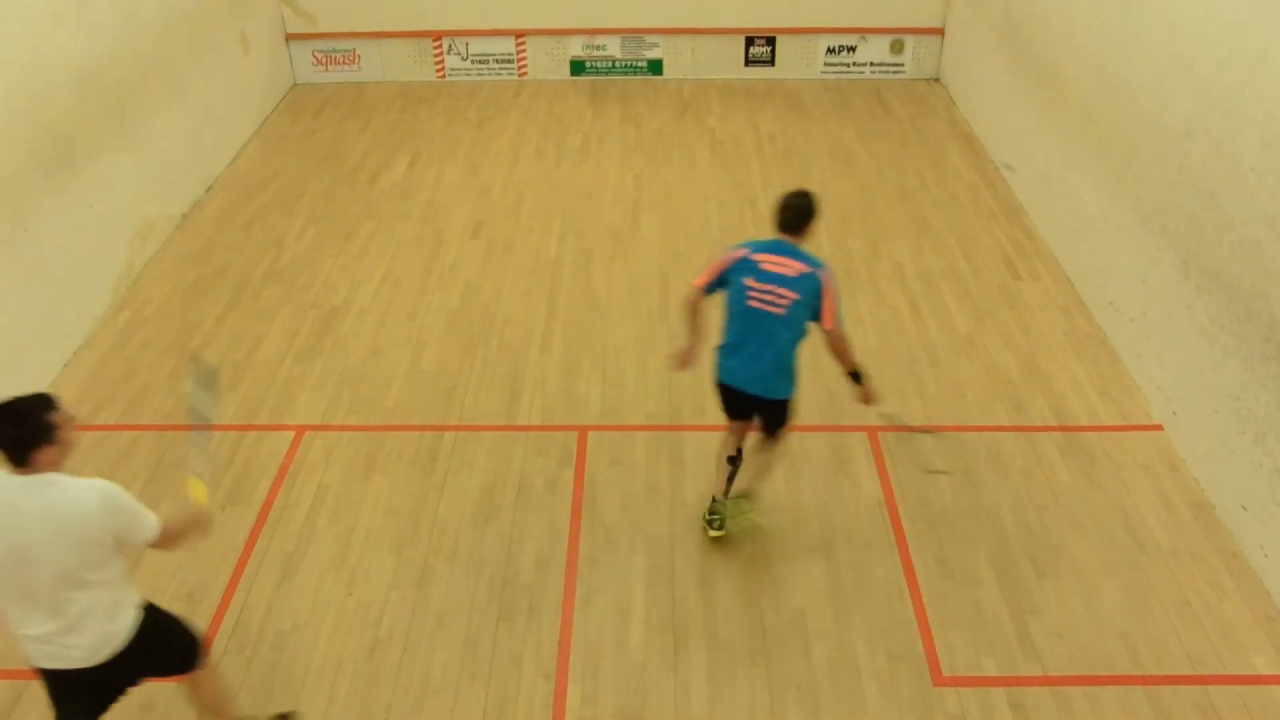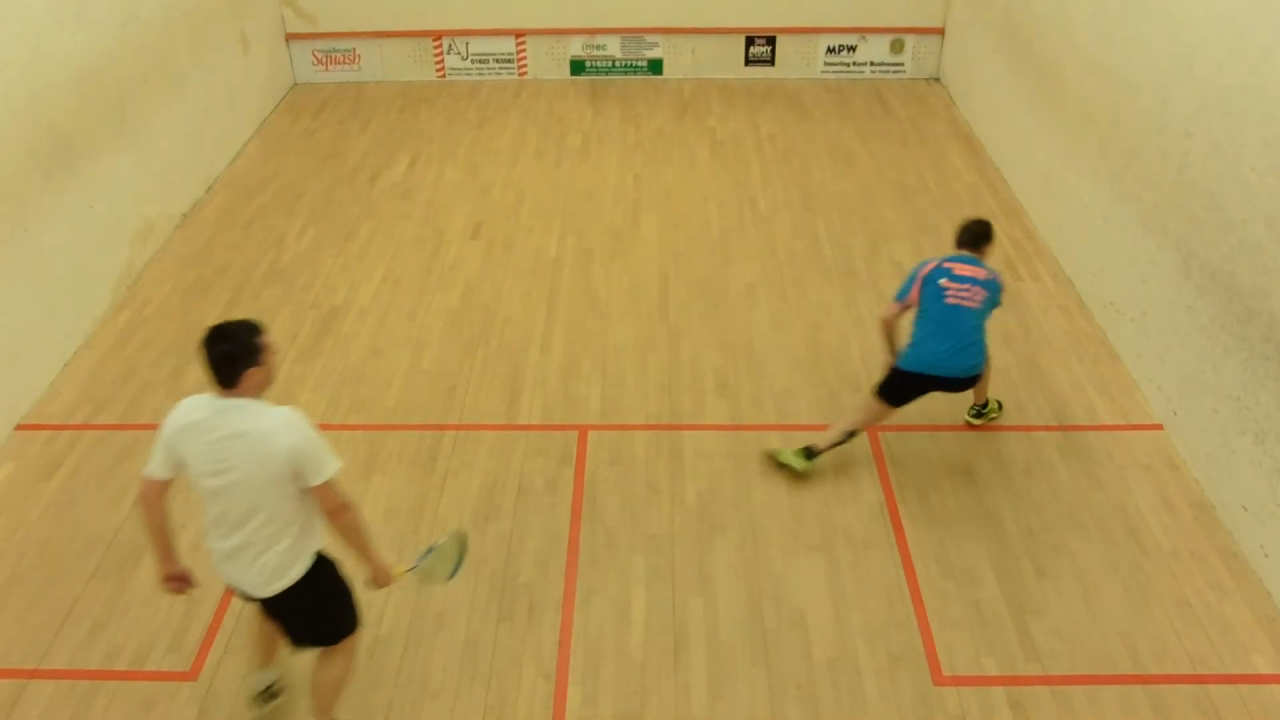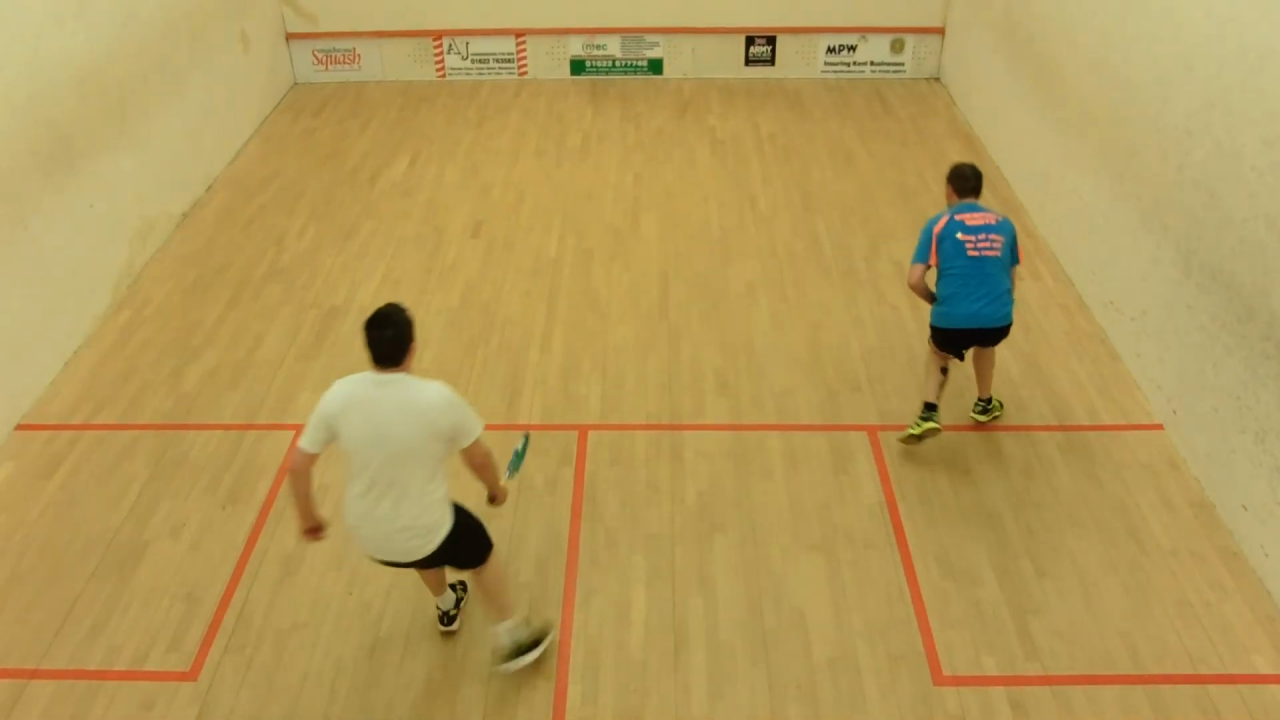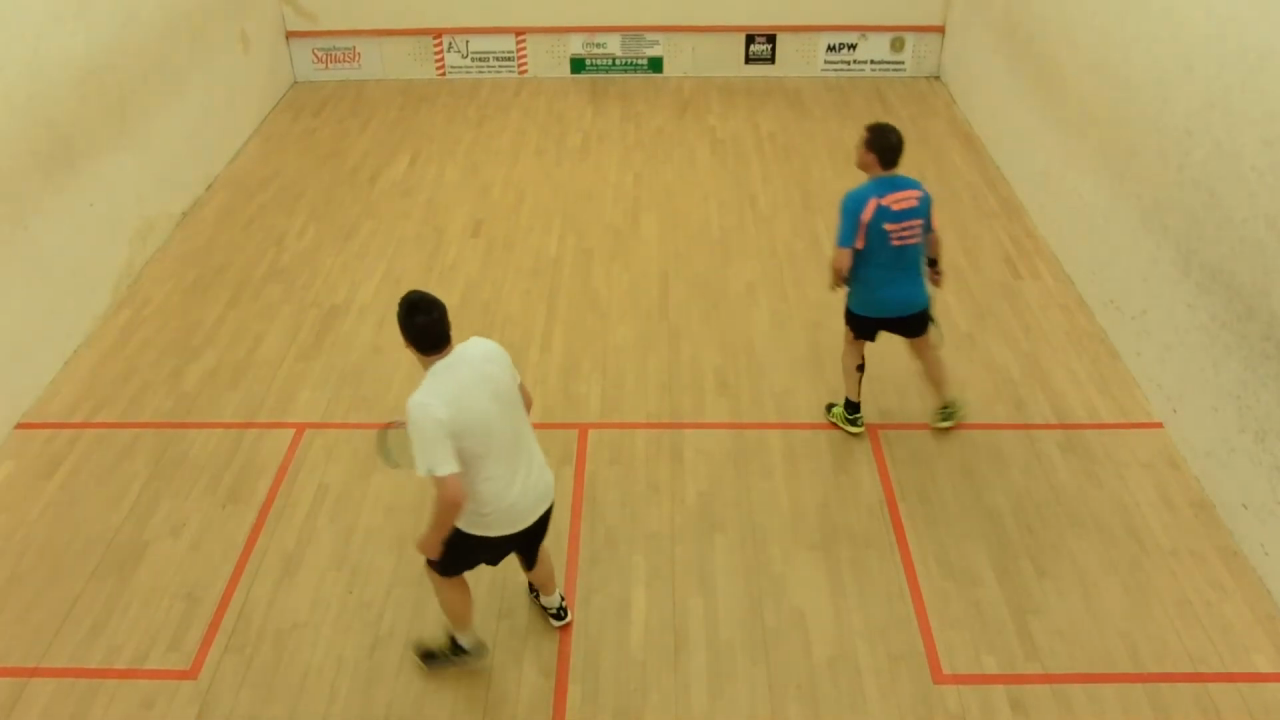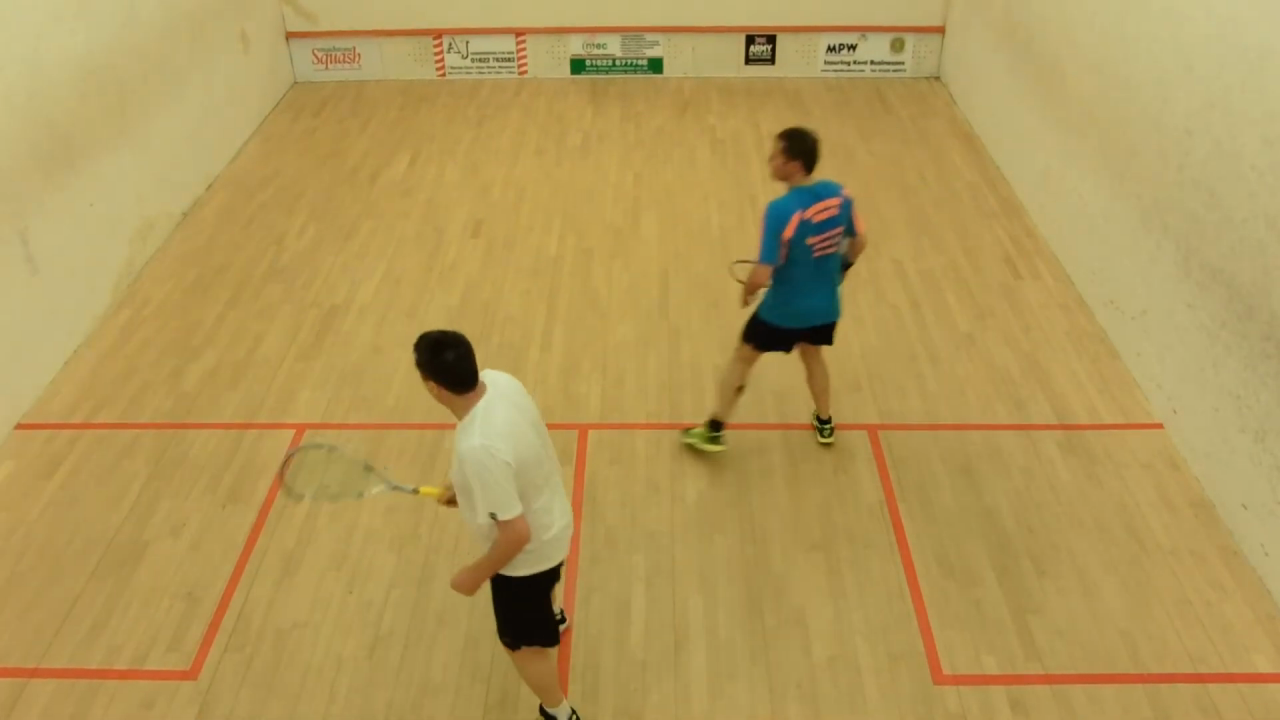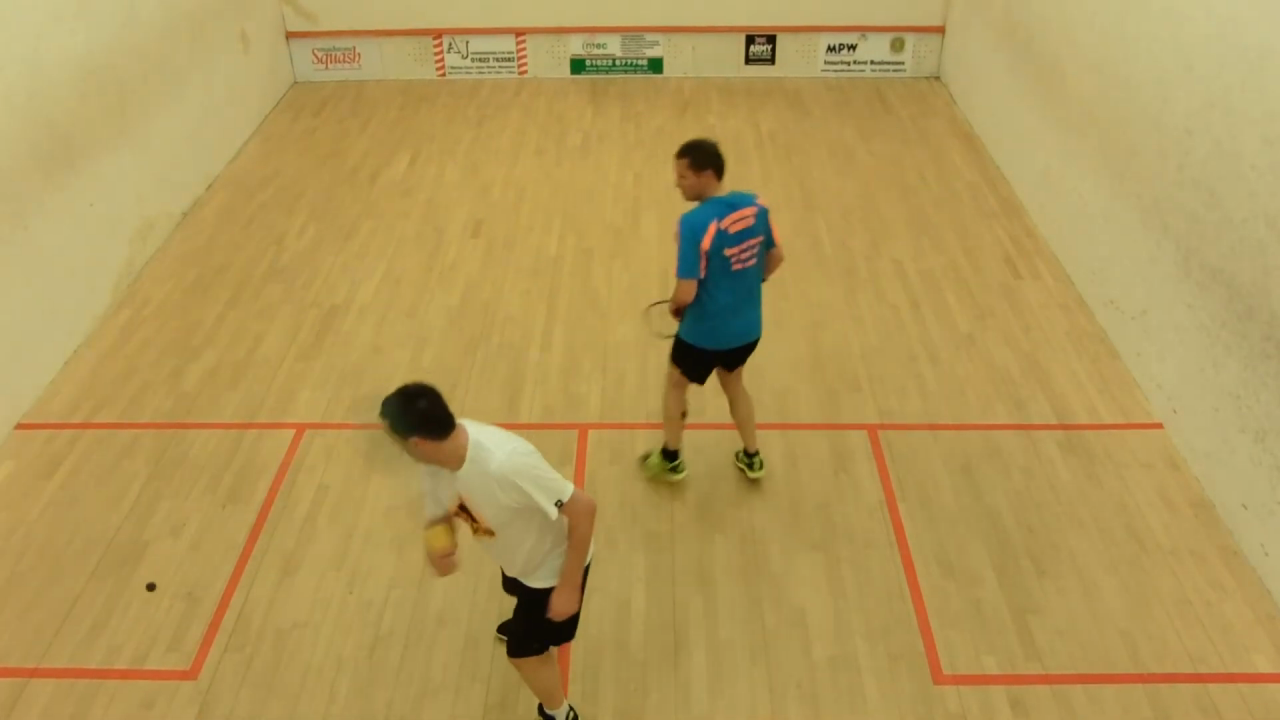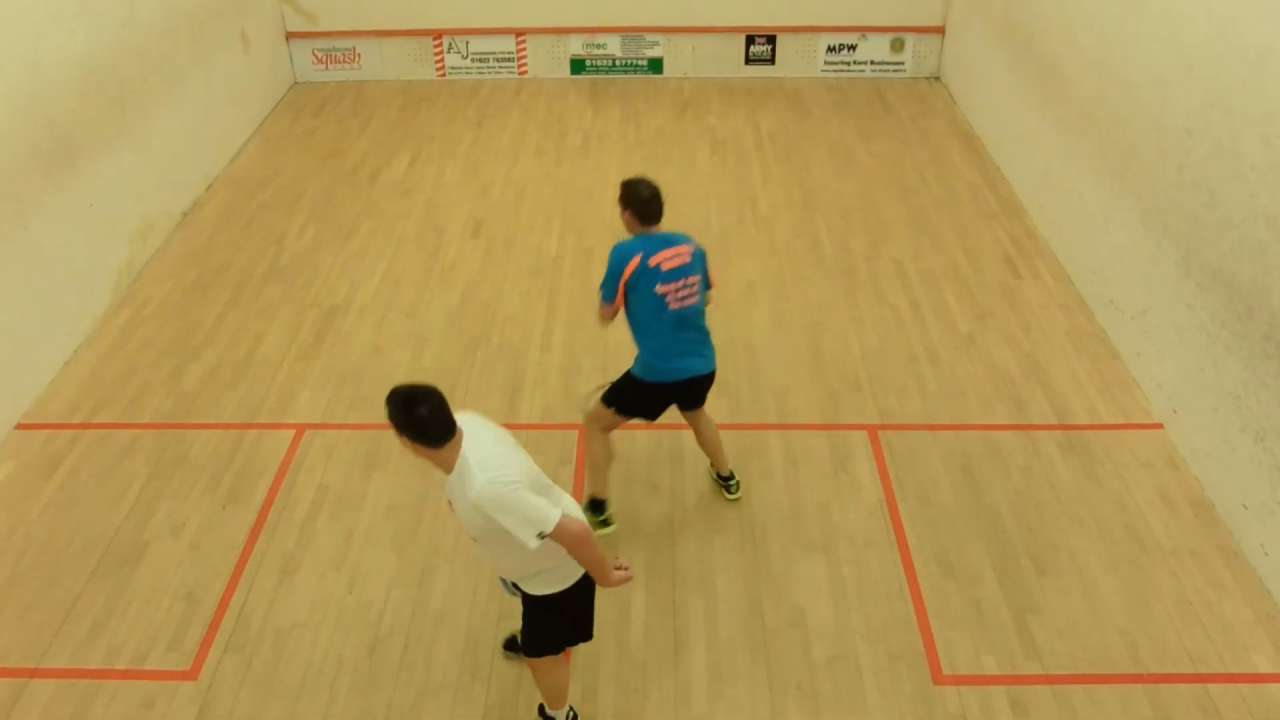
dt=0.4s
person 1, frame 1
right shoulder: (96, 498)
right elbow: (165, 537)
right wrist: (194, 522)
left hip: (47, 651)
right hip: (114, 634)
right knee: (195, 661)
person 1, frame 2
left shoulder: (184, 417)
right shoulder: (287, 427)
left elbow: (150, 493)
right elbow: (335, 506)
left wrist: (168, 562)
right wrist: (374, 562)
left hip: (232, 565)
right hip: (291, 566)
left knee: (270, 606)
right knee: (340, 640)
left ankle: (265, 682)
person 1, frame 3
left shoulder: (339, 396)
right shoulder: (438, 398)
left elbow: (297, 465)
right elbow: (479, 458)
left wrist: (308, 515)
right wrist: (495, 487)
left hip: (370, 535)
right hip: (426, 529)
right knee: (481, 554)
left ankle: (447, 607)
right ankle: (512, 639)
person 1, frame 4
left shoulder: (425, 405)
right shoulder: (486, 349)
left elbow: (452, 494)
left wrist: (432, 538)
left hip: (488, 518)
right hip: (537, 492)
left knee: (443, 569)
right knee: (531, 549)
left ankle: (464, 643)
right ankle: (553, 604)
person 1, frame 5
left shoulder: (479, 448)
right shoulder: (498, 381)
left elbow: (515, 533)
left wrist: (475, 574)
right wrist: (460, 485)
left hip: (527, 550)
right hip: (551, 522)
left knee: (523, 644)
right ankle: (549, 614)
person 1, frame 6
left shoulder: (506, 463)
right shoulder: (434, 459)
left elbow: (583, 508)
right elbow: (439, 519)
left wrist: (569, 587)
right wrist: (439, 550)
left hip: (554, 563)
right hip: (520, 557)
left knee: (525, 651)
right knee: (518, 593)
right ankle: (531, 618)
person 1, frame 7
left shoulder: (485, 489)
right shoulder: (465, 422)
left elbow: (576, 533)
left wrist: (602, 572)
left hip: (555, 570)
right hip: (537, 543)
left knee: (540, 652)
right ankle: (537, 627)
person 2, frame 1
left shoulder: (742, 254)
right shoulder: (818, 275)
left elbow: (693, 297)
right elbow: (833, 336)
left wrist: (693, 340)
right wrist: (857, 378)
left hip: (732, 373)
right hip: (774, 383)
left knee: (735, 434)
right knee: (771, 441)
left ankle: (717, 511)
right ankle: (743, 497)
person 2, frame 2
left shoulder: (930, 269)
right shoulder: (994, 281)
left elbow: (889, 316)
left wrist: (894, 354)
left hip: (917, 365)
right hip: (965, 371)
left knee: (868, 415)
left ankle: (805, 454)
right ankle: (981, 408)
person 2, frame 3
left shoulder: (939, 224)
right shoulder: (1004, 224)
left elbow: (914, 280)
left wrist: (935, 300)
left hip: (953, 319)
right hip: (999, 318)
left knee: (938, 354)
right knee: (985, 346)
left ankle: (928, 415)
right ankle: (984, 405)
person 2, frame 4
left shoulder: (858, 199)
right shoulder: (920, 192)
left elbow: (841, 262)
right elbow: (931, 239)
left wrist: (837, 278)
right wrist: (933, 266)
left hip: (868, 300)
right hip: (912, 298)
left knee: (853, 344)
right knee: (924, 348)
left ankle: (852, 413)
right ankle: (946, 408)
person 2, frame 5
left shoulder: (781, 210)
right shoulder: (839, 195)
left elbow: (761, 275)
right elbow: (859, 242)
left wrist: (748, 291)
right wrist: (842, 267)
left hip: (781, 311)
right hip: (823, 307)
left knee: (740, 361)
right knee: (813, 358)
left ankle: (713, 431)
right ankle: (825, 423)
person 2, frame 6
left shoulder: (695, 222)
right shoulder: (755, 206)
left elbow: (686, 292)
right elbow: (776, 256)
left wrist: (674, 308)
left hip: (704, 331)
right hip: (747, 327)
left knee: (675, 386)
right knee: (733, 385)
left ankle: (670, 460)
right ankle: (752, 457)
person 2, frame 7
left shoulder: (625, 254)
right shoulder: (692, 248)
left elbow: (605, 312)
left hip: (657, 369)
right hip: (701, 363)
left knee: (594, 425)
right knee: (694, 415)
left ankle: (598, 511)
right ankle: (727, 478)
